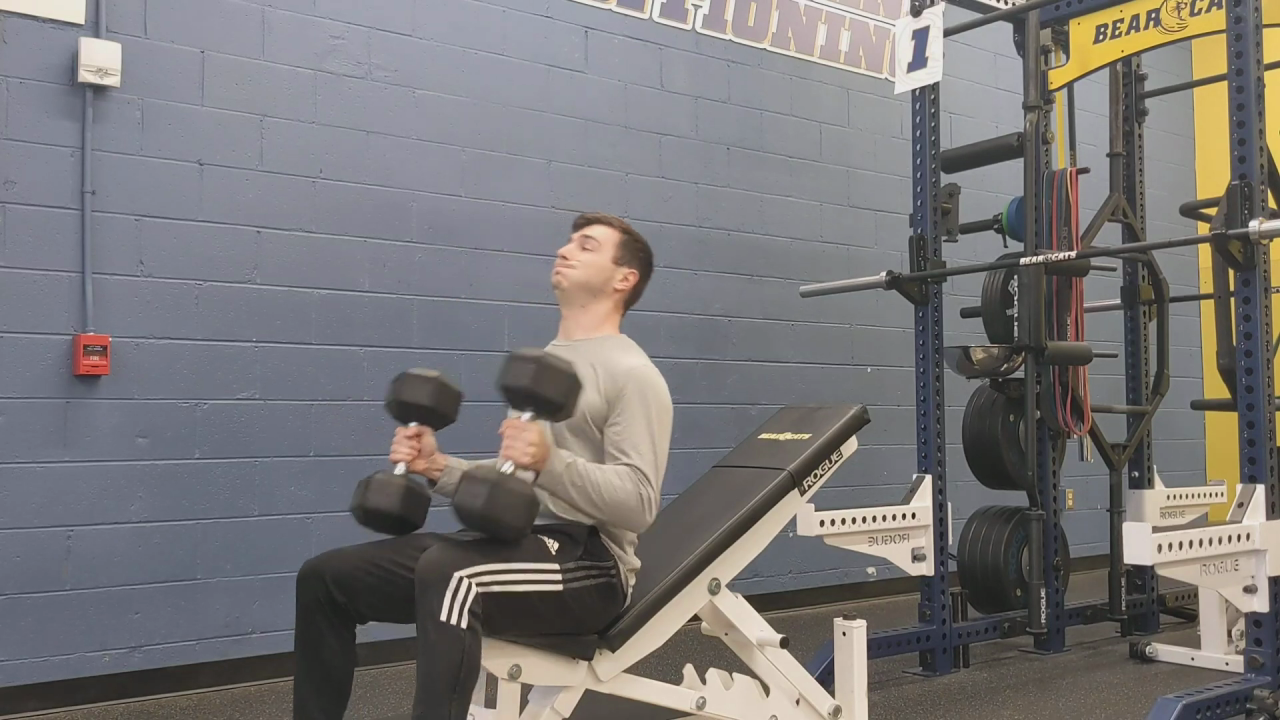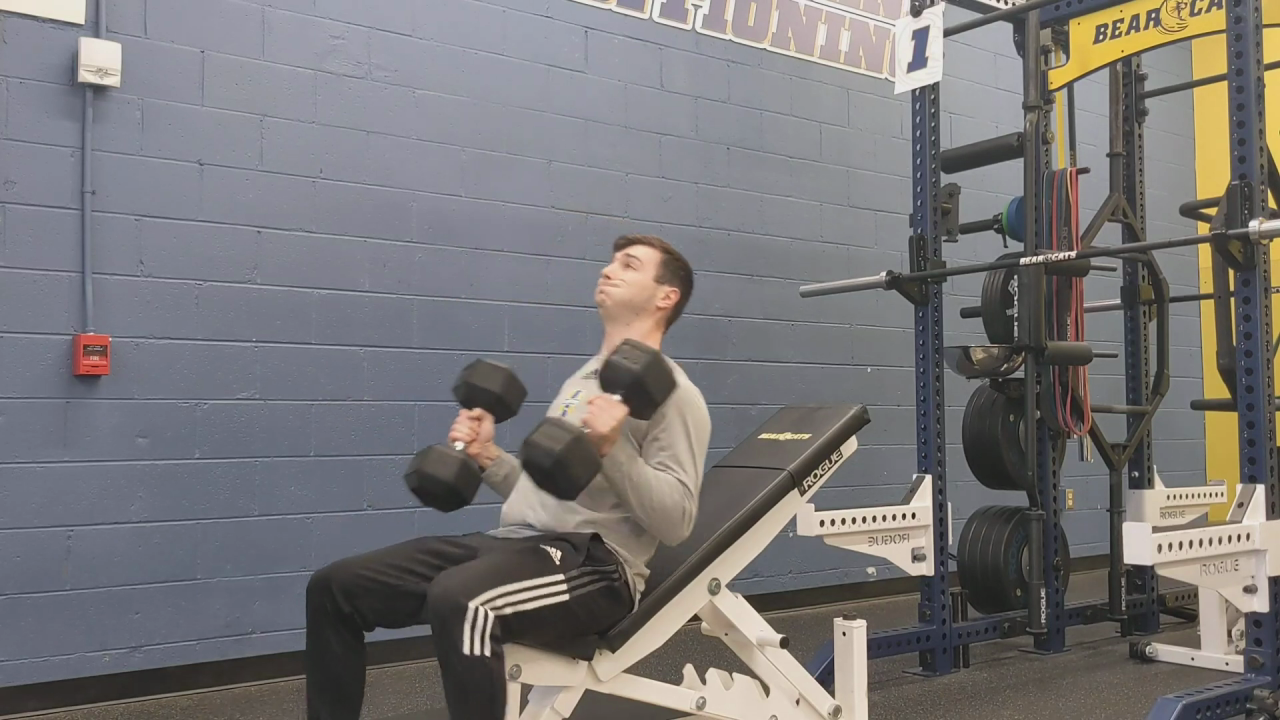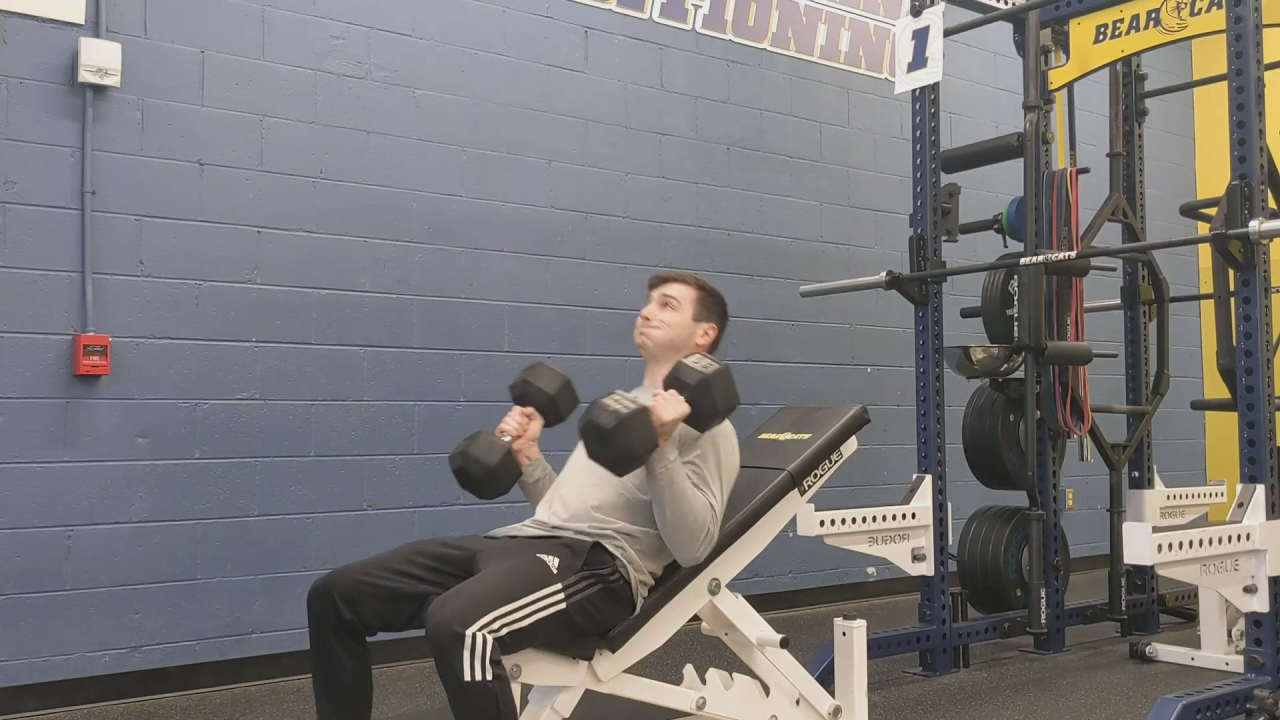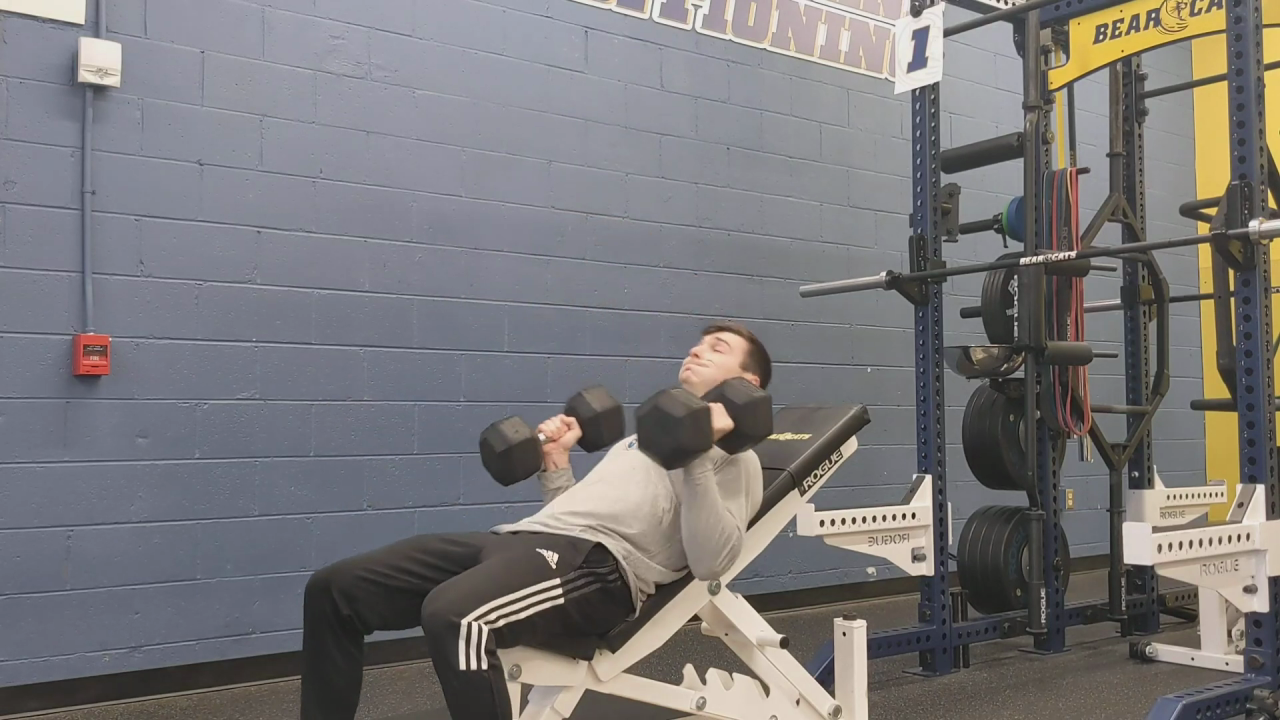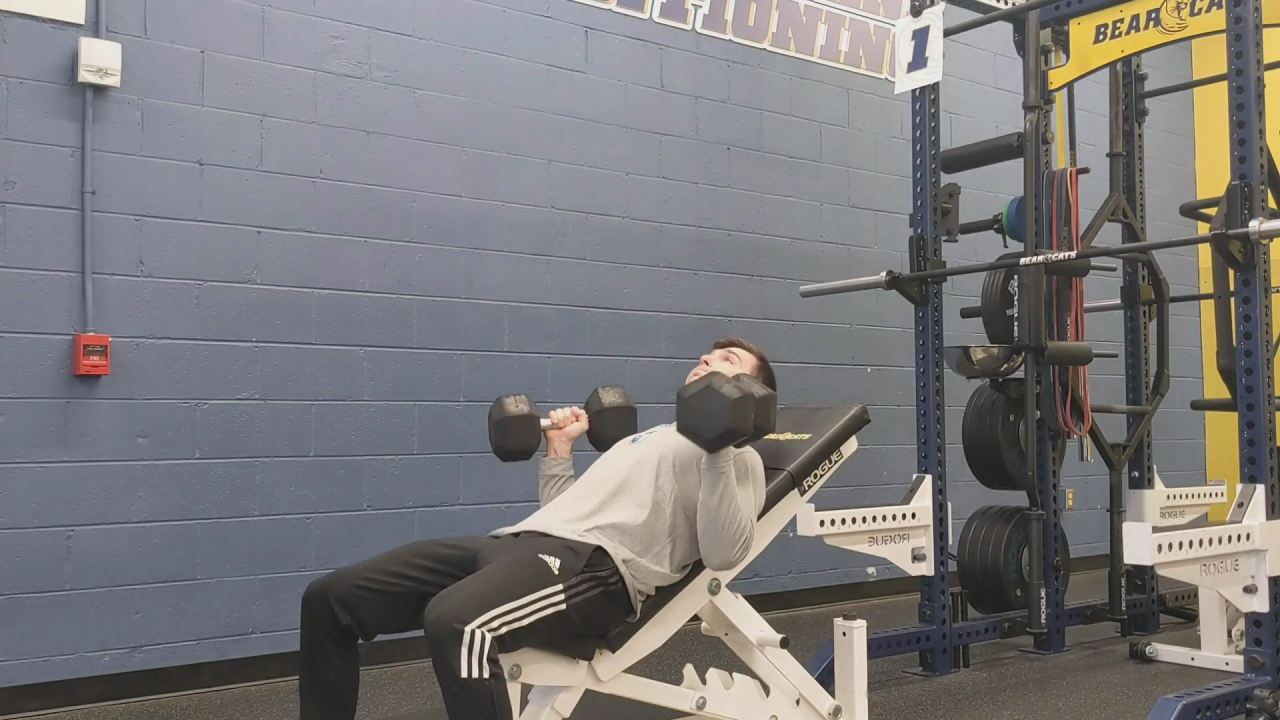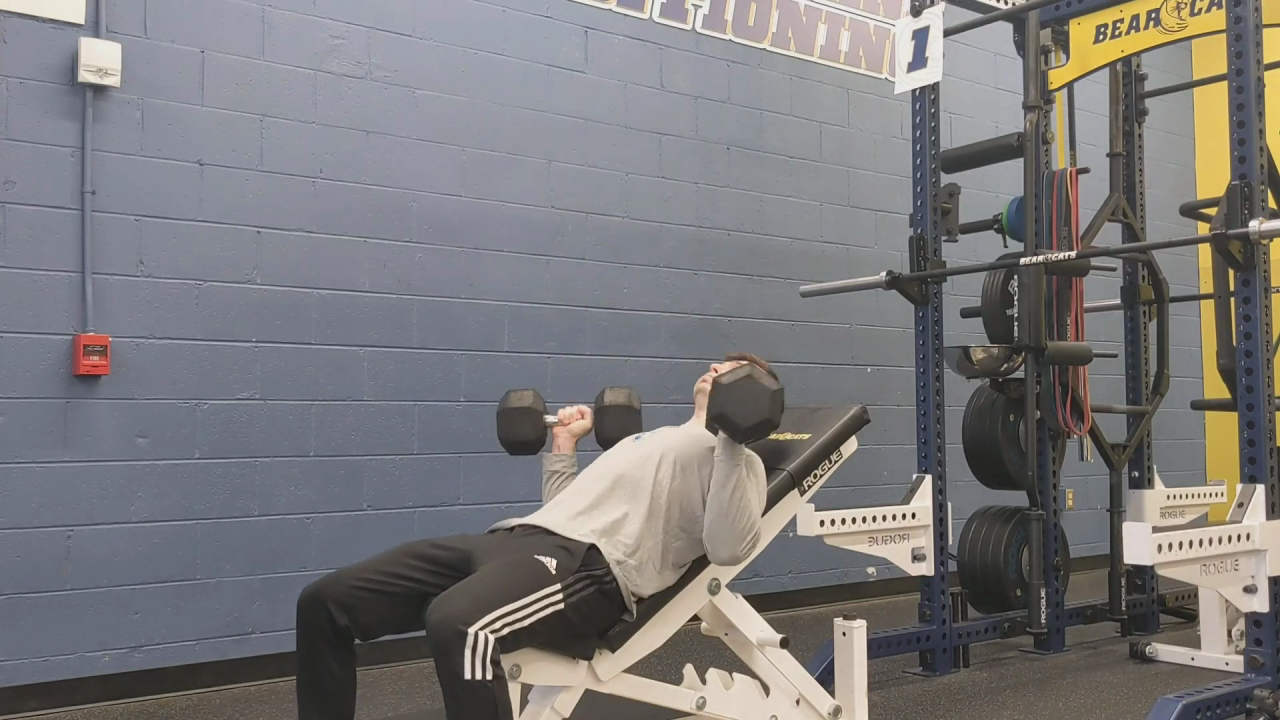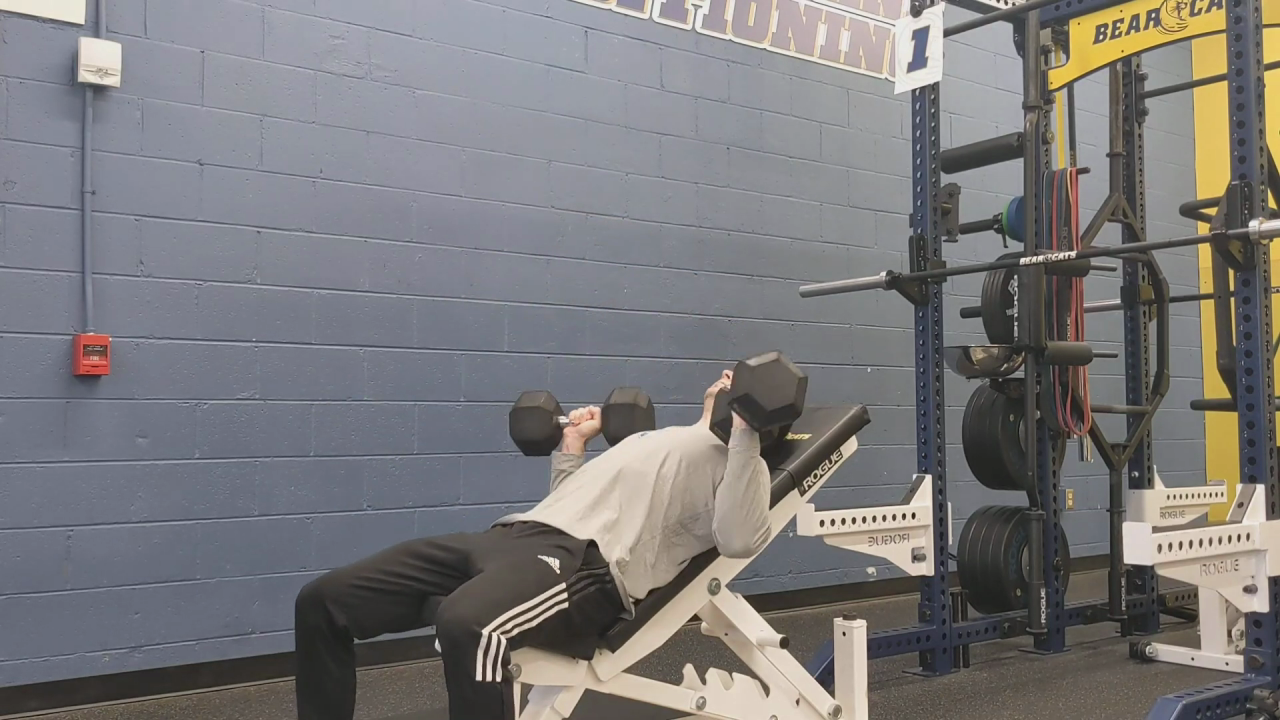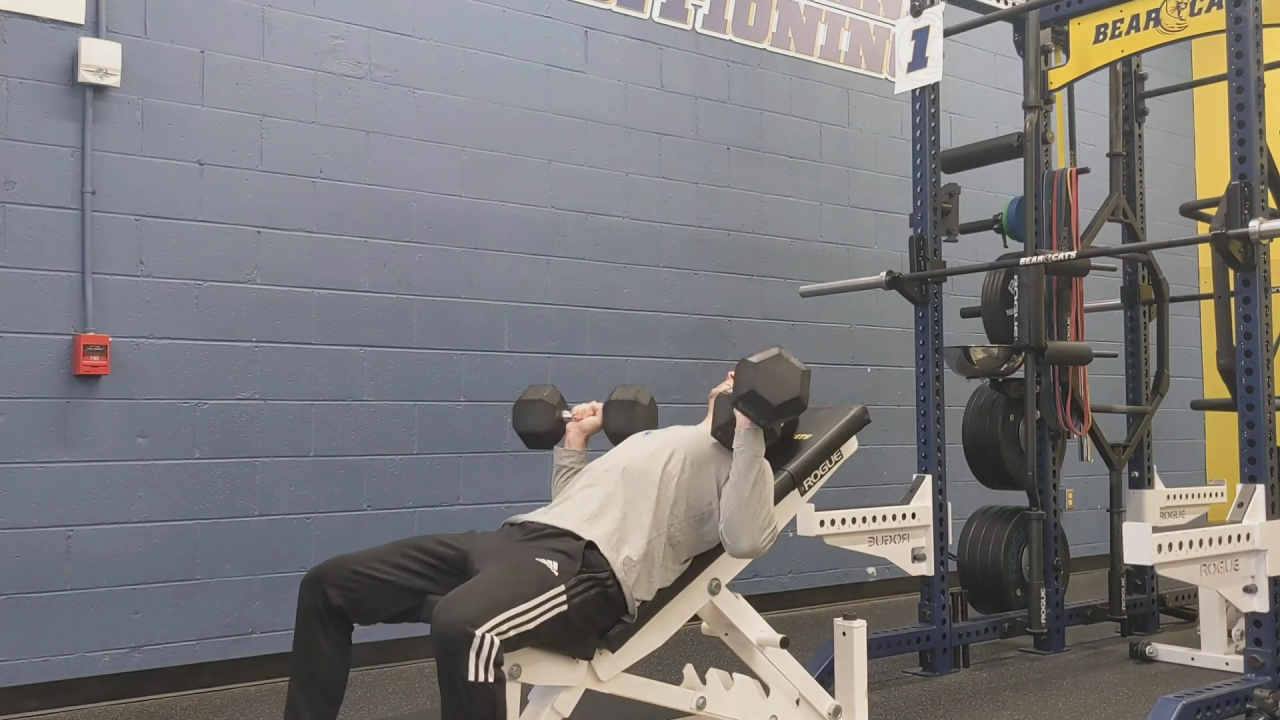
dt=0.2s
person 1, frame 1
left shoulder: (632, 374)
left elbow: (637, 502)
left wrist: (549, 461)
right wrist: (438, 467)
left hip: (585, 558)
right hip: (509, 540)
left knee: (449, 576)
right knee: (326, 577)
person 1, frame 2
left shoulder: (671, 394)
right shoulder: (582, 379)
left elbow: (674, 520)
left wrist: (612, 447)
right wrist: (488, 457)
left hip: (592, 562)
right hip: (516, 542)
left knee: (461, 600)
right knee: (336, 587)
person 1, frame 3
left shoulder: (703, 425)
left elbow: (691, 544)
left wrist: (662, 446)
right wrist: (527, 456)
left hip: (595, 566)
right hip: (519, 541)
left knee: (458, 626)
right knee: (336, 595)
person 1, frame 4
left shoulder: (732, 456)
left elbow: (710, 560)
left wrist: (700, 457)
right wrist: (555, 461)
left hip: (596, 566)
right hip: (522, 538)
left knee: (453, 617)
right knee: (333, 589)
person 1, frame 5
left shoulder: (736, 458)
right shoulder: (646, 438)
left elbow: (723, 551)
left wrist: (720, 444)
right wrist: (558, 447)
left hip: (593, 565)
right hip: (519, 540)
left knee: (455, 624)
right knee: (331, 598)
person 1, frame 6
left shoulder: (736, 459)
right shoulder: (654, 438)
left elbow: (728, 548)
left wrist: (731, 439)
right wrist: (562, 444)
left hip: (586, 564)
right hip: (514, 538)
left knee: (457, 626)
right knee: (325, 602)
person 1, frame 7
left shoulder: (738, 461)
right shoulder: (658, 438)
left elbow: (740, 539)
left wrist: (745, 432)
right wrist: (573, 442)
left hip: (584, 561)
right hip: (514, 535)
left knee: (467, 626)
right knee: (324, 600)
person 1, frame 8
left shoulder: (738, 460)
right shoulder: (662, 439)
left elbow: (747, 540)
left wrist: (749, 430)
right wrist: (575, 439)
left hip: (586, 563)
right hip: (519, 535)
left knee: (463, 628)
right knee: (330, 583)
